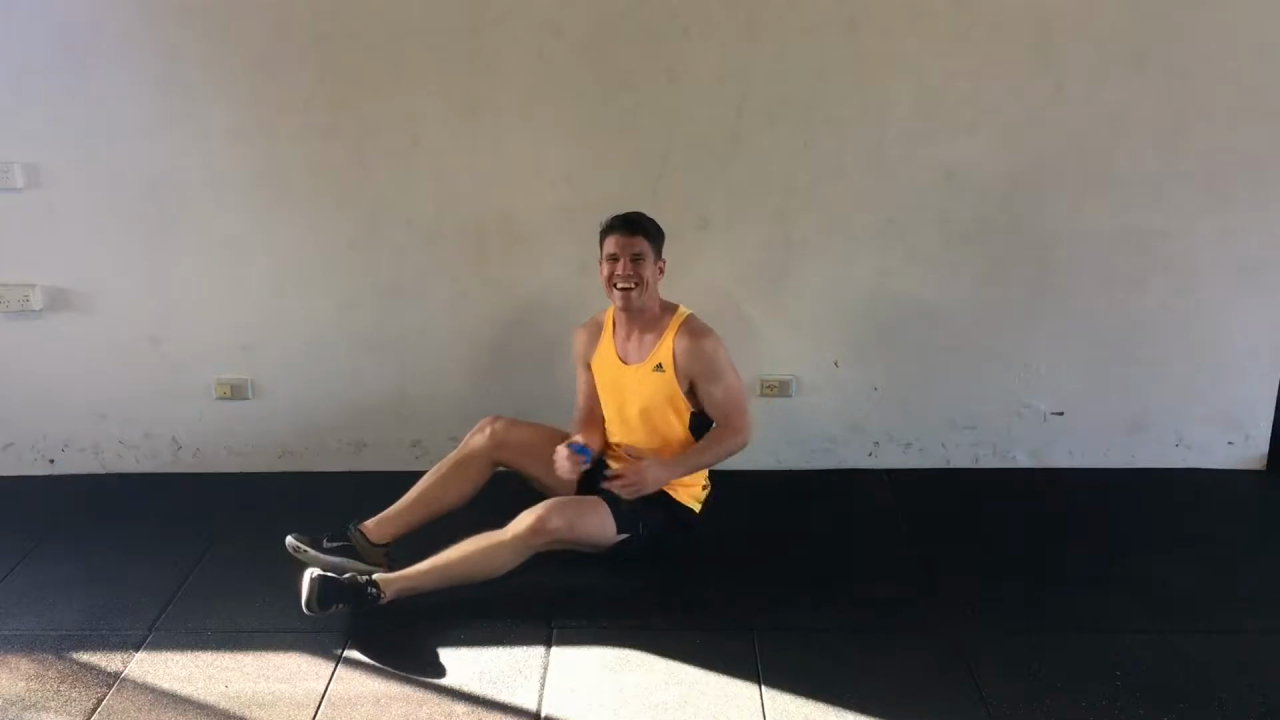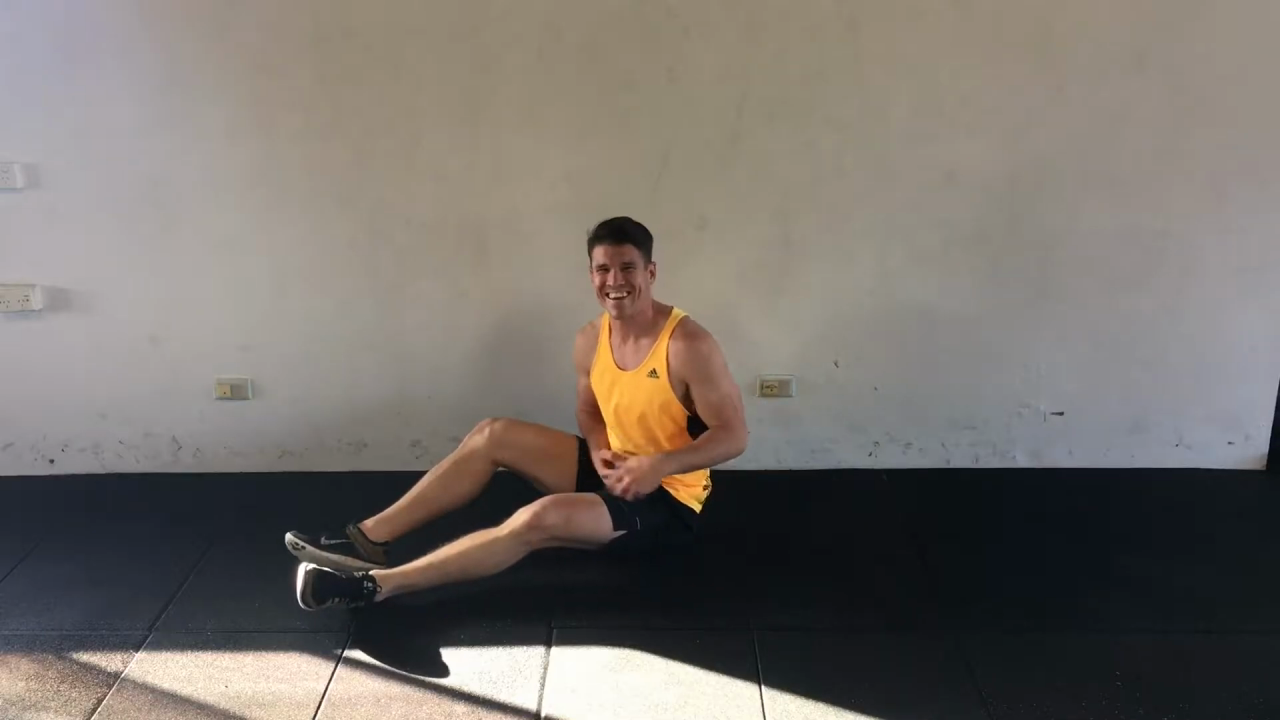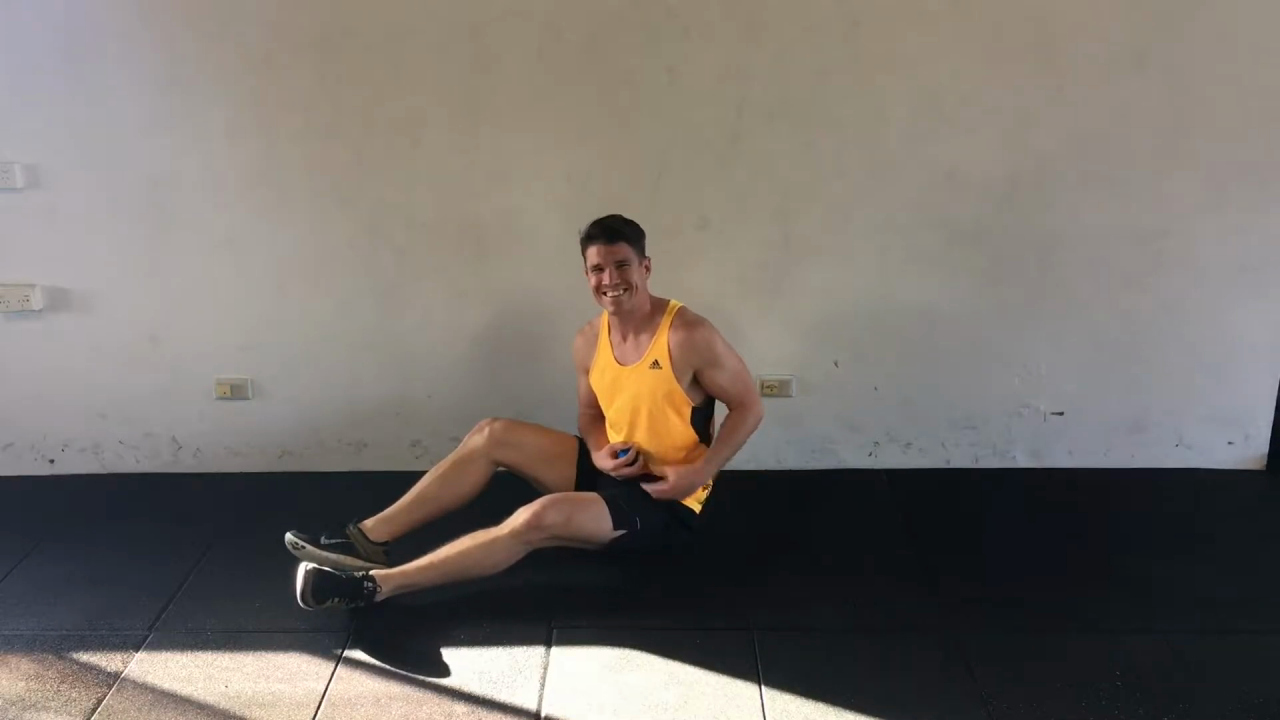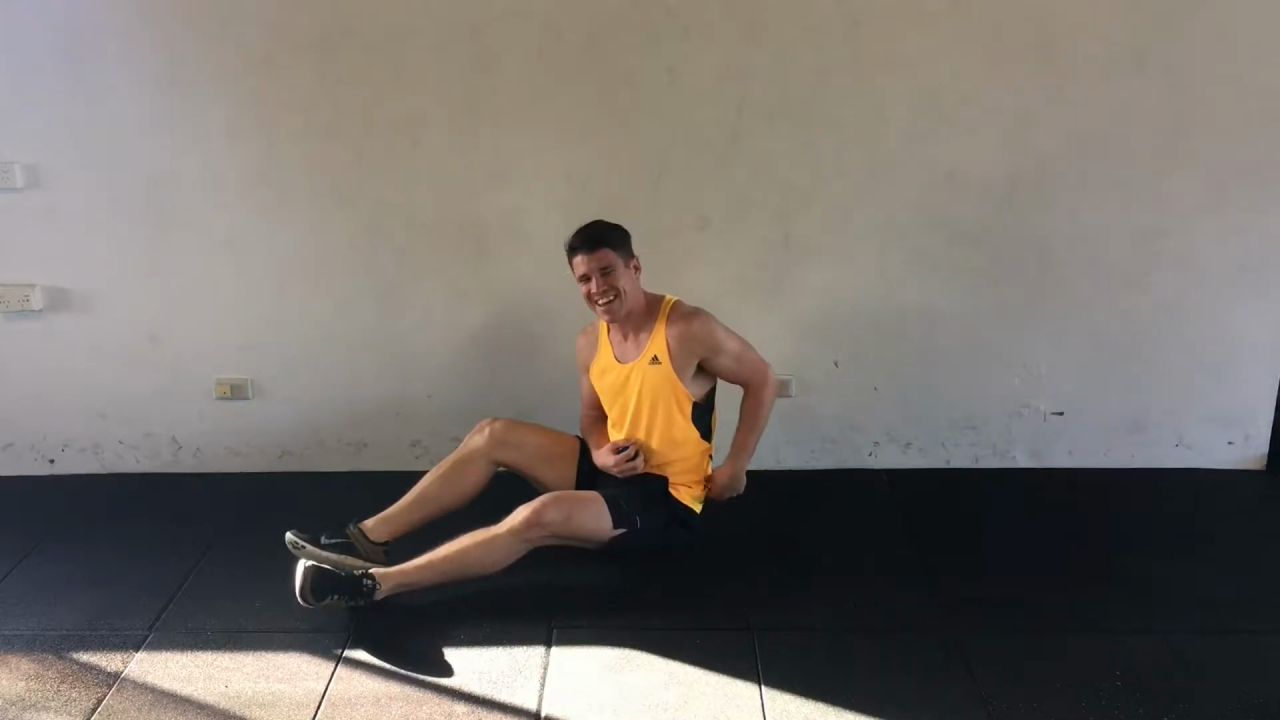
dt=0.4s
person 1, frame 1
left shoulder: (695, 343)
right shoulder: (590, 336)
left elbow: (737, 429)
right elbow: (590, 417)
left wrist: (666, 471)
right wrist: (578, 449)
left hip: (664, 500)
right hip: (612, 469)
left knee: (543, 521)
right knee: (492, 434)
left ankle: (376, 589)
right ankle: (369, 539)
person 1, frame 2
left shoulder: (690, 345)
right shoulder: (589, 340)
left elbow: (732, 437)
left wrist: (657, 466)
right wrist: (601, 453)
left hip: (667, 499)
right hip: (617, 469)
left knee: (540, 519)
right knee: (492, 436)
left ankle: (375, 585)
right ankle: (369, 539)
person 1, frame 3
left shoulder: (690, 336)
right shoulder: (589, 340)
left elbow: (749, 407)
left wrist: (697, 472)
right wrist: (599, 453)
left hip: (664, 501)
right hip: (617, 470)
left knee: (540, 518)
right knee: (492, 436)
left ankle: (376, 584)
right ankle: (368, 539)
person 1, frame 4
left shoulder: (689, 329)
right shoulder: (590, 342)
left elbow: (762, 382)
left wrist: (734, 467)
right wrist: (599, 452)
left hip: (666, 500)
right hip: (617, 469)
left knee: (542, 516)
right knee: (493, 435)
left ankle: (376, 582)
right ankle: (370, 536)
